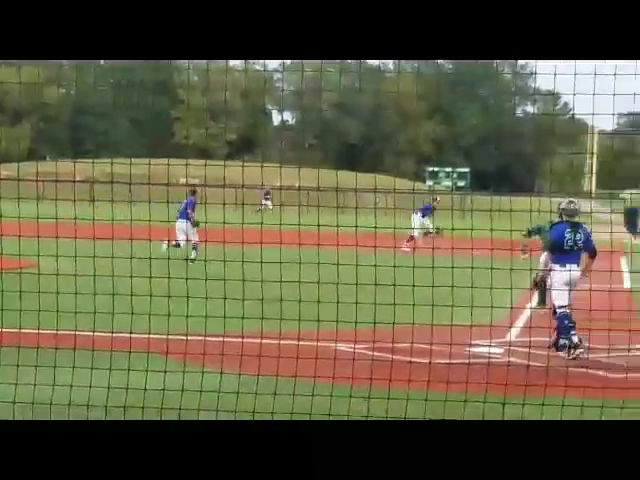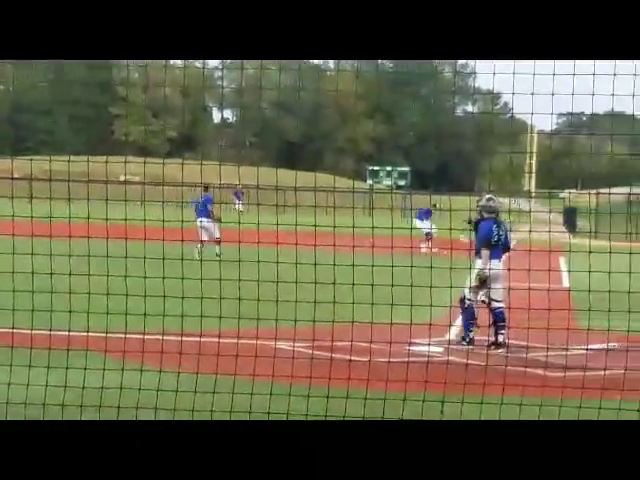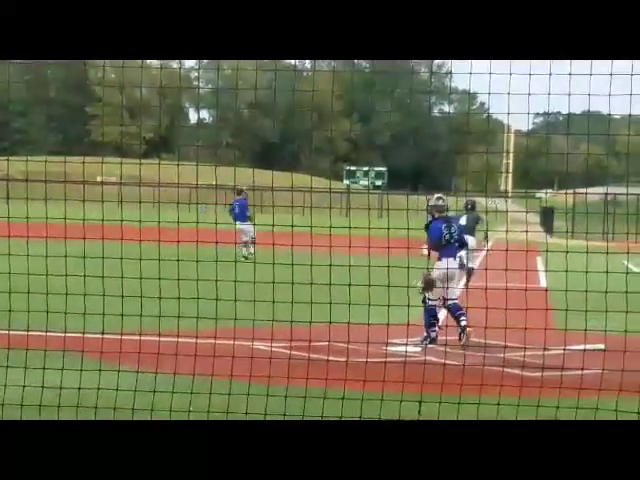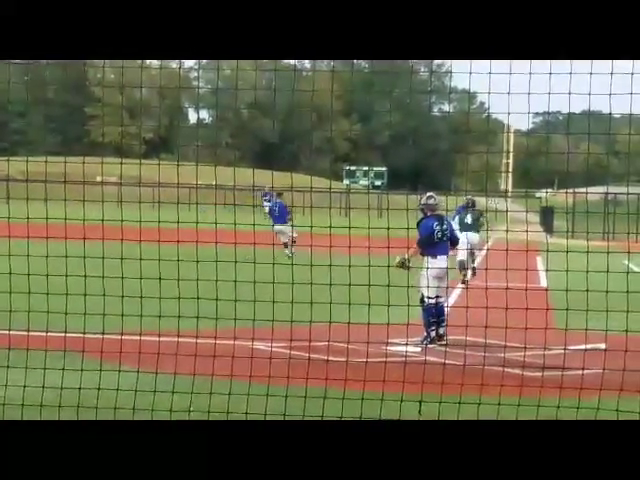
dt=0.4s
person 1, frame 1
left shoulder: (558, 228)
right shoulder: (583, 230)
left elbow: (549, 251)
right elbow: (592, 253)
left wrist: (542, 271)
right wrist: (584, 271)
left hip: (559, 271)
right hip: (575, 271)
left knee: (561, 310)
right knee: (564, 307)
left ankle: (575, 343)
right ankle: (562, 342)
person 1, frame 2
left shoulder: (484, 224)
right shoulder: (501, 225)
left elbow: (485, 247)
right elbow: (506, 248)
left wrist: (483, 269)
left hip: (485, 267)
right hip: (498, 267)
left knee: (468, 302)
right knee: (497, 304)
left ankle: (468, 337)
right ankle: (500, 339)
person 1, frame 3
left shoulder: (435, 225)
right shoulder: (454, 223)
left elbow: (435, 249)
right elbow: (462, 244)
left wrist: (430, 273)
left hip: (440, 265)
right hip: (454, 264)
left knee: (430, 301)
right knee: (451, 301)
left ankle: (431, 336)
right ankle: (463, 325)
person 1, frame 4
left shoulder: (426, 223)
right shoulder: (445, 220)
left elbow: (420, 245)
right elbow: (454, 242)
left wrist: (407, 257)
left hip: (432, 263)
right hip: (444, 262)
left knee: (428, 301)
right knee: (440, 300)
left ankle: (430, 336)
right ankle: (440, 334)
